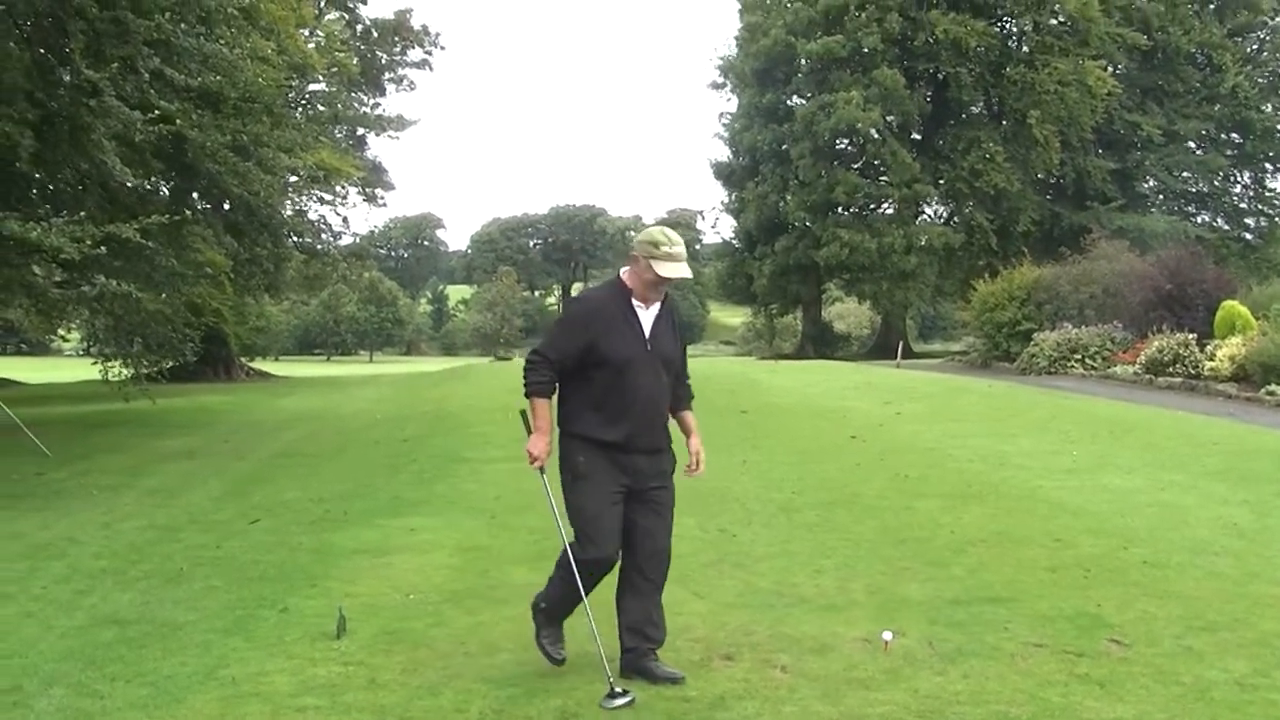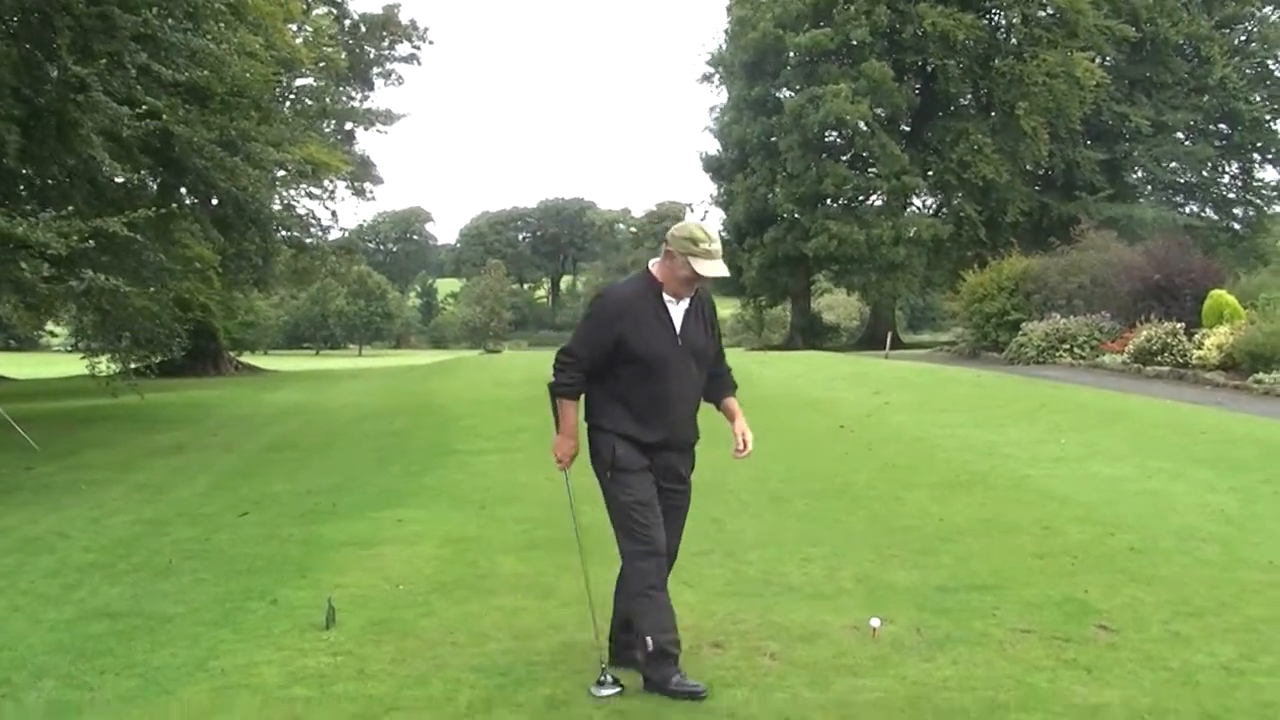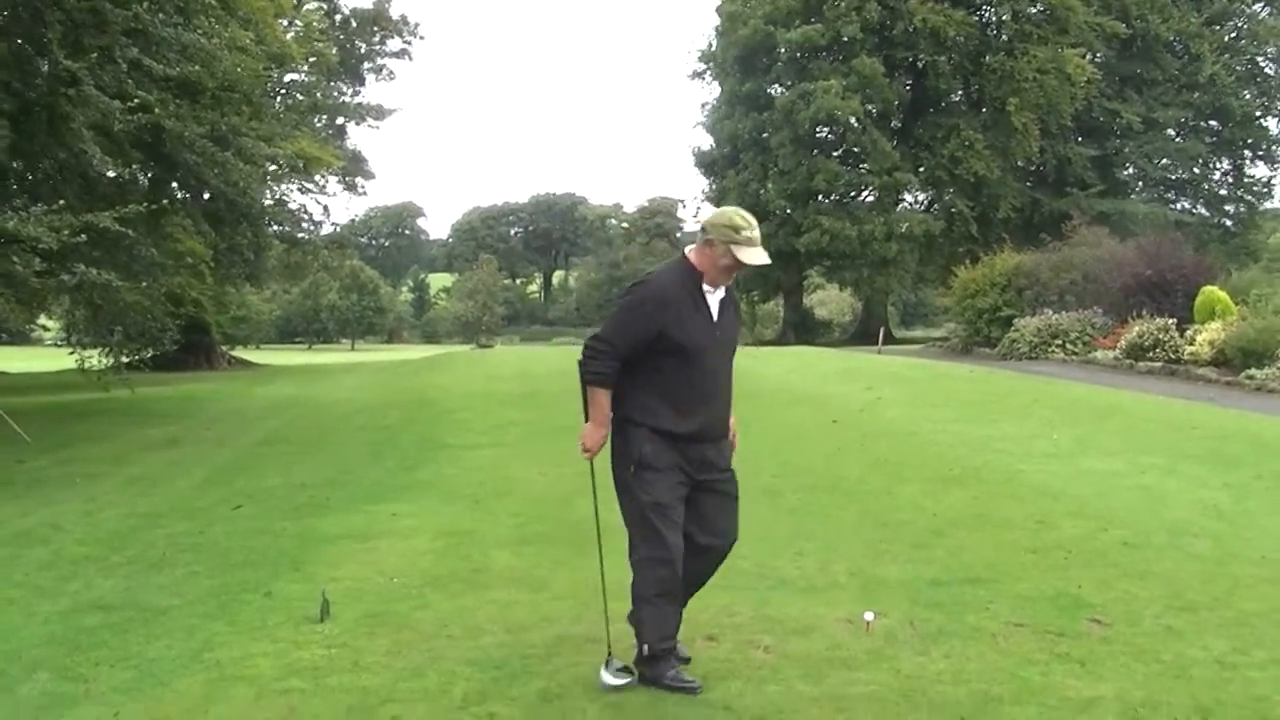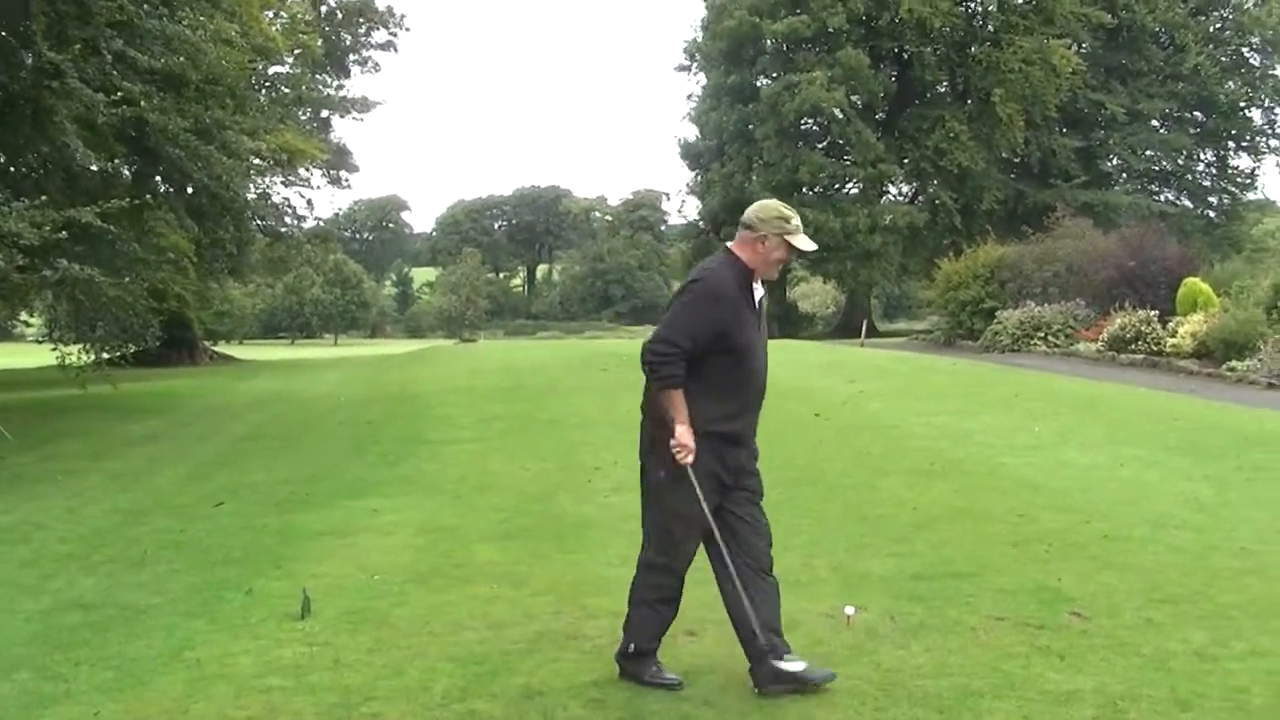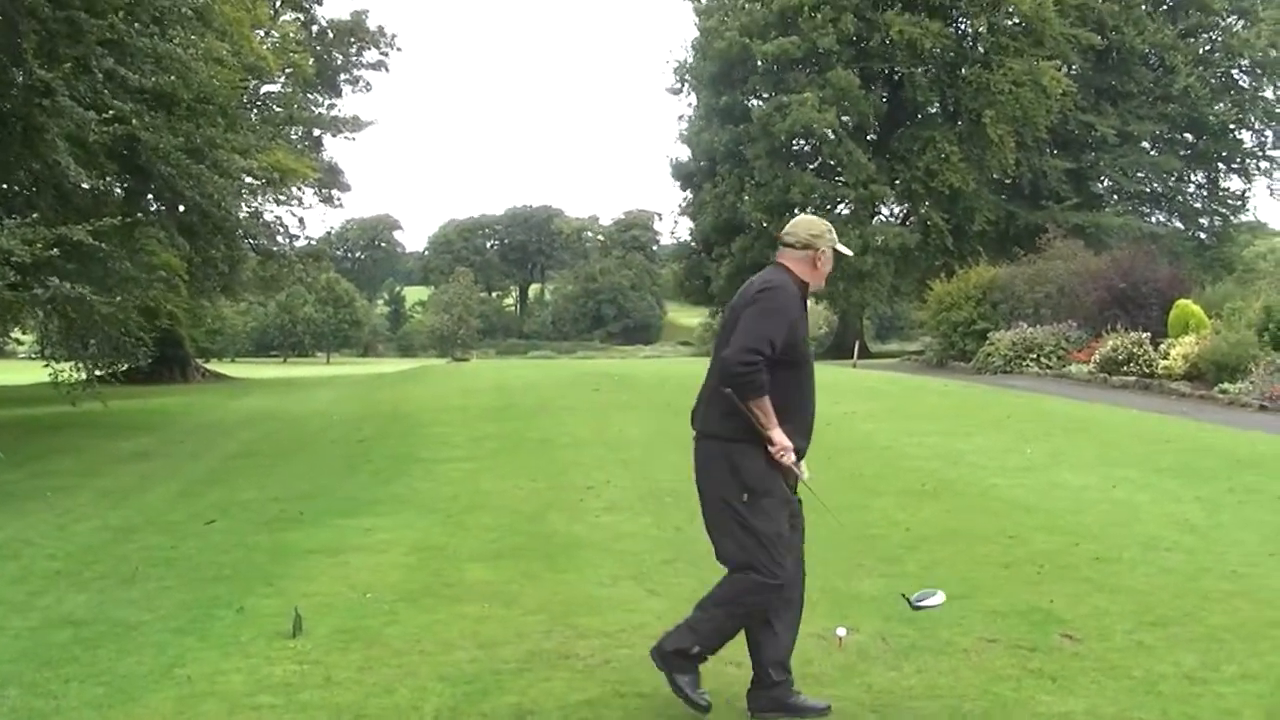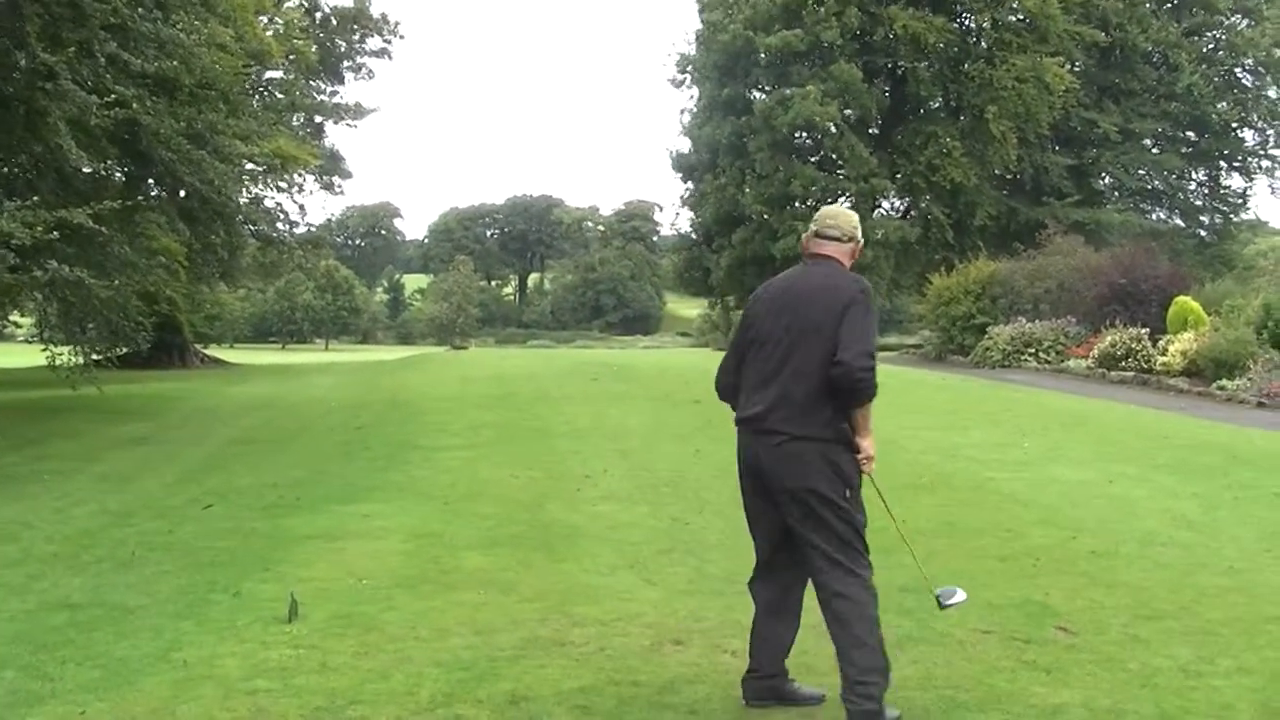
dt=0.3s
person 1, frame 1
left shoulder: (670, 313)
right shoulder: (591, 308)
left elbow: (677, 381)
right elbow: (541, 367)
left wrist: (691, 433)
right wrist: (541, 433)
left hip: (651, 456)
right hip: (594, 452)
left knee: (651, 555)
right knee: (598, 548)
left ankle: (640, 653)
right ankle: (549, 612)
person 1, frame 2
left shoulder: (702, 304)
right shoulder: (619, 303)
left elbow: (715, 370)
right elbow: (570, 367)
left wrist: (736, 417)
right wrist: (568, 433)
left hip: (676, 450)
right hip: (623, 448)
left knee: (657, 553)
right knee: (646, 550)
left ankle: (627, 644)
right ankle: (660, 663)
person 1, frame 3
left shoulder: (725, 293)
right shoulder: (657, 291)
right elbow: (600, 353)
left wrist: (727, 418)
right wrist: (599, 423)
left hip: (707, 442)
right hip: (652, 444)
left knee: (716, 538)
right knee: (657, 551)
left ankle: (654, 621)
right ankle: (651, 657)
person 1, frame 4
left shoulder: (750, 286)
right shoulder: (712, 287)
right elbow: (661, 354)
right wrist: (678, 425)
left hip: (733, 444)
right hip: (688, 447)
left knee: (750, 551)
right knee: (669, 553)
left ankle: (770, 662)
right ankle: (636, 655)
person 1, frame 5
left shoulder: (769, 290)
right shoulder: (777, 293)
right elbow: (742, 364)
right wrist: (775, 429)
left hip: (740, 453)
right hip: (740, 456)
left knee: (780, 571)
right knee: (764, 571)
right ankle: (680, 649)
person 1, frame 6
left shoulder: (768, 291)
right shoulder: (853, 289)
left elbow: (728, 377)
right elbow: (854, 370)
right wrist: (862, 433)
left hip: (757, 446)
right hip: (813, 450)
left knee: (779, 566)
right knee: (845, 572)
left ankle: (765, 678)
